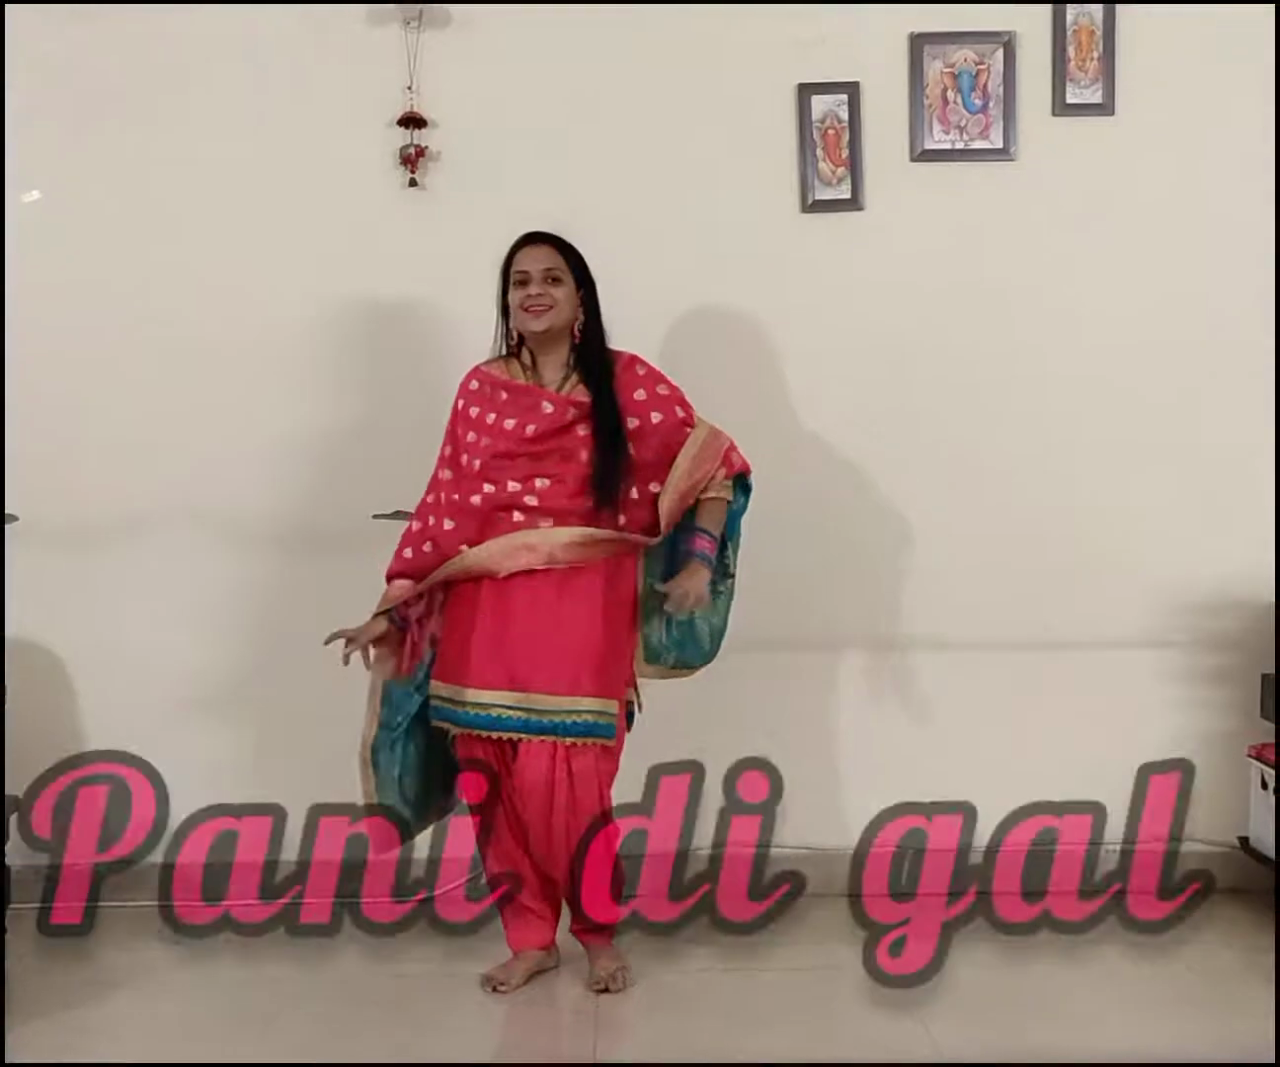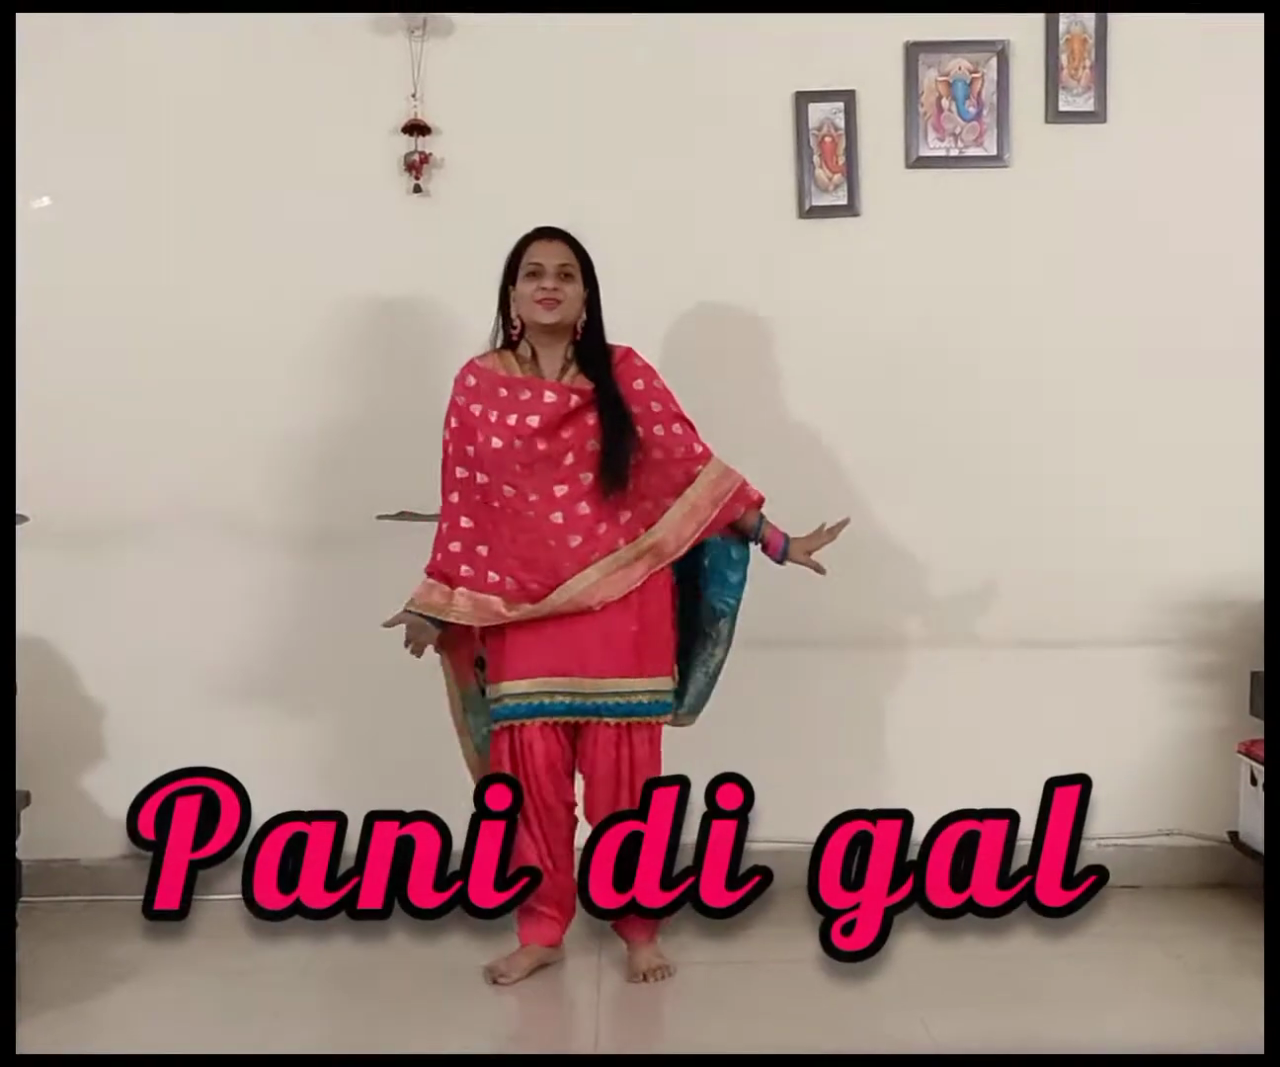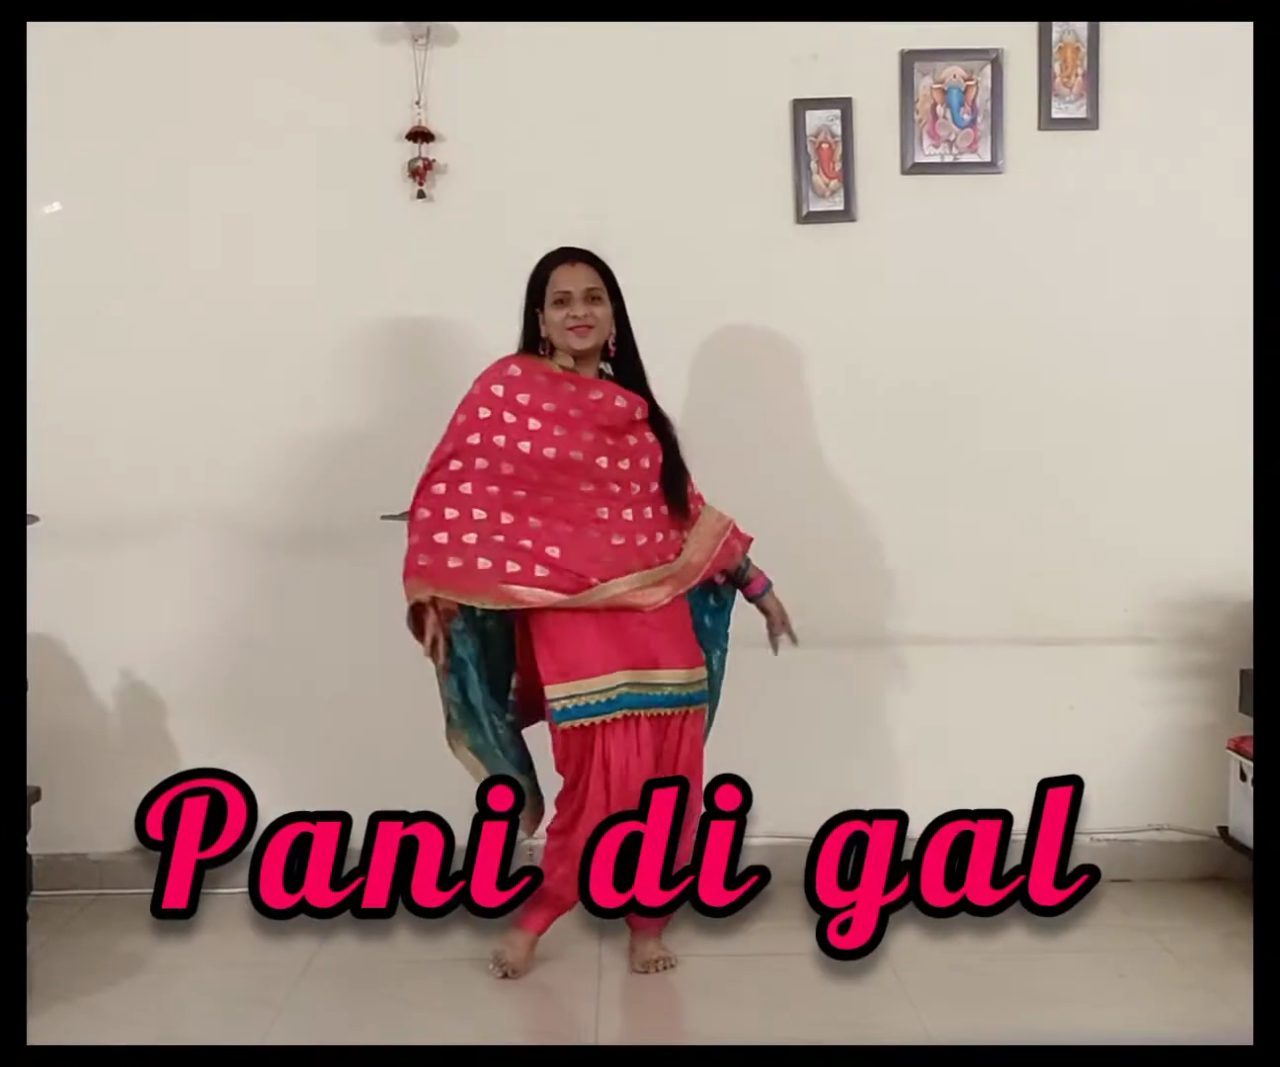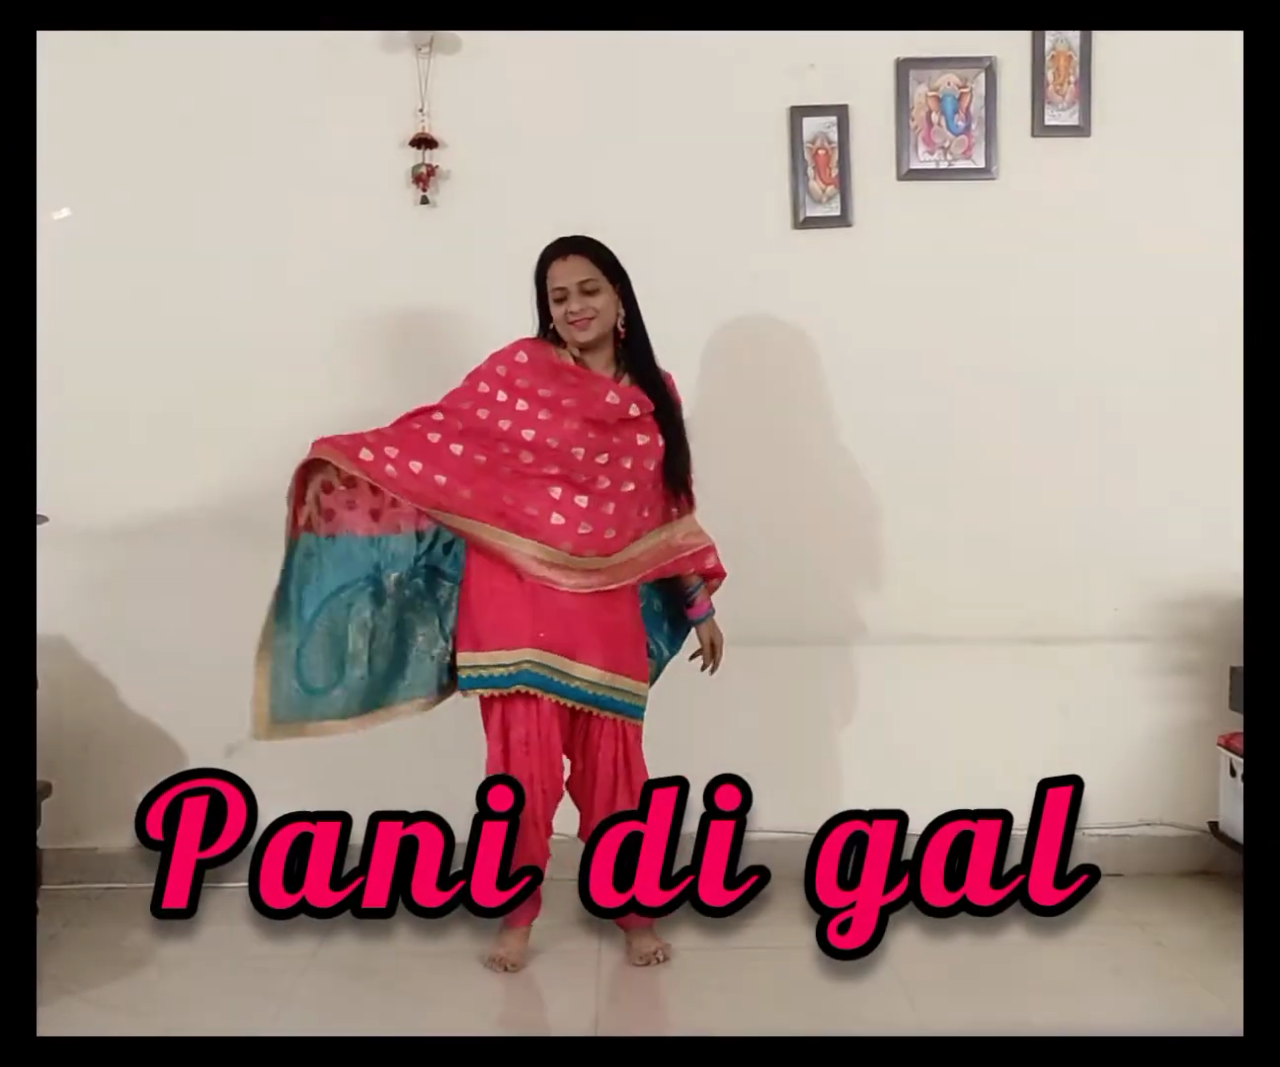
dt=0.4s
person 1, frame 1
left shoulder: (628, 380)
right shoulder: (478, 390)
left elbow: (710, 461)
right elbow: (442, 506)
left wrist: (700, 557)
right wrist: (395, 608)
left hip: (583, 607)
right hip: (484, 608)
left knee: (564, 782)
right knee: (496, 784)
left ankle: (599, 929)
right ankle: (530, 937)
person 1, frame 2
left shoulder: (624, 373)
right shoulder: (477, 384)
left elbow: (692, 471)
right elbow: (464, 504)
left wrist: (777, 543)
right wrist: (441, 604)
left hip: (623, 606)
right hip: (525, 614)
left knee: (624, 775)
right knee: (529, 775)
left ankle: (640, 925)
right ankle: (541, 930)
person 1, frame 3
left shoulder: (635, 400)
right shoulder: (509, 384)
left elbow: (683, 507)
right elbow: (453, 491)
left wrist: (757, 585)
right wrist: (434, 591)
left hip: (659, 609)
right hip: (573, 612)
left knee: (671, 773)
right knee: (611, 773)
left ankle: (644, 915)
right ankle: (534, 910)
person 1, frame 4
left shoulder: (655, 393)
right shoulder: (520, 368)
left elbow: (670, 510)
right elbow: (436, 437)
left wrist: (699, 607)
right wrist: (344, 464)
left hip: (608, 602)
right hip: (517, 591)
left knee: (613, 764)
right knee: (523, 762)
left ankle: (633, 910)
right ankle: (515, 913)
